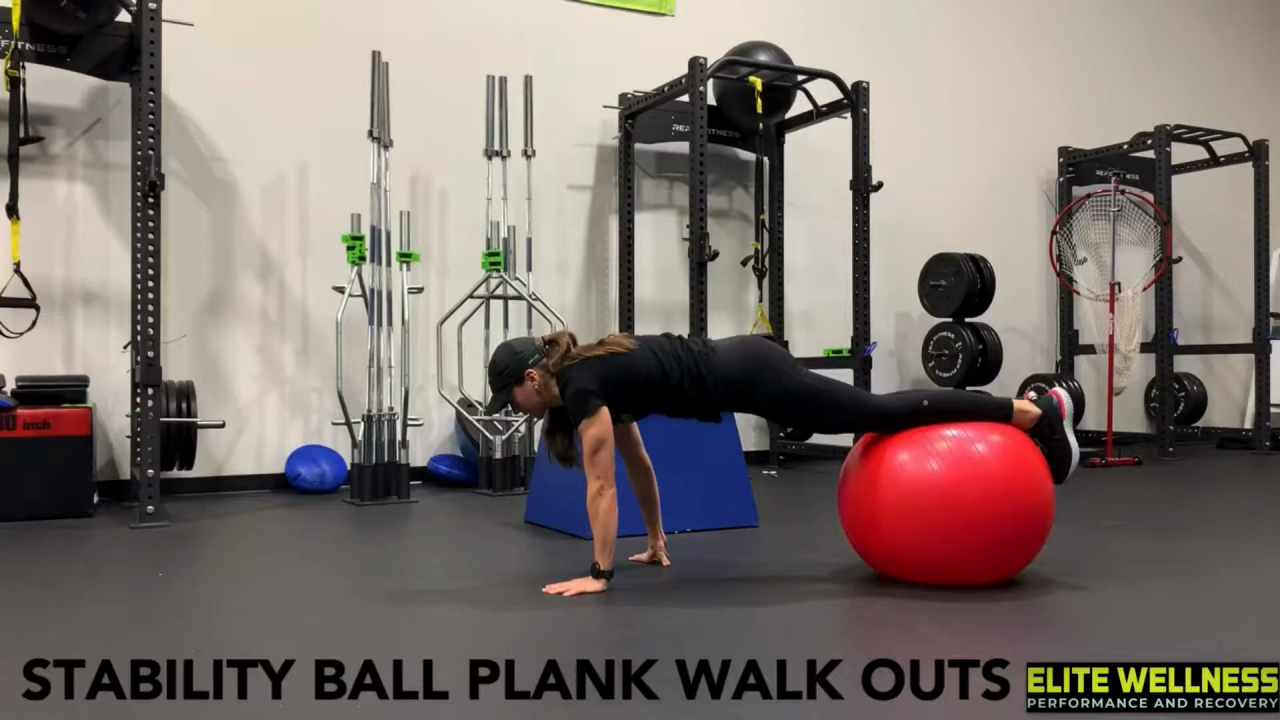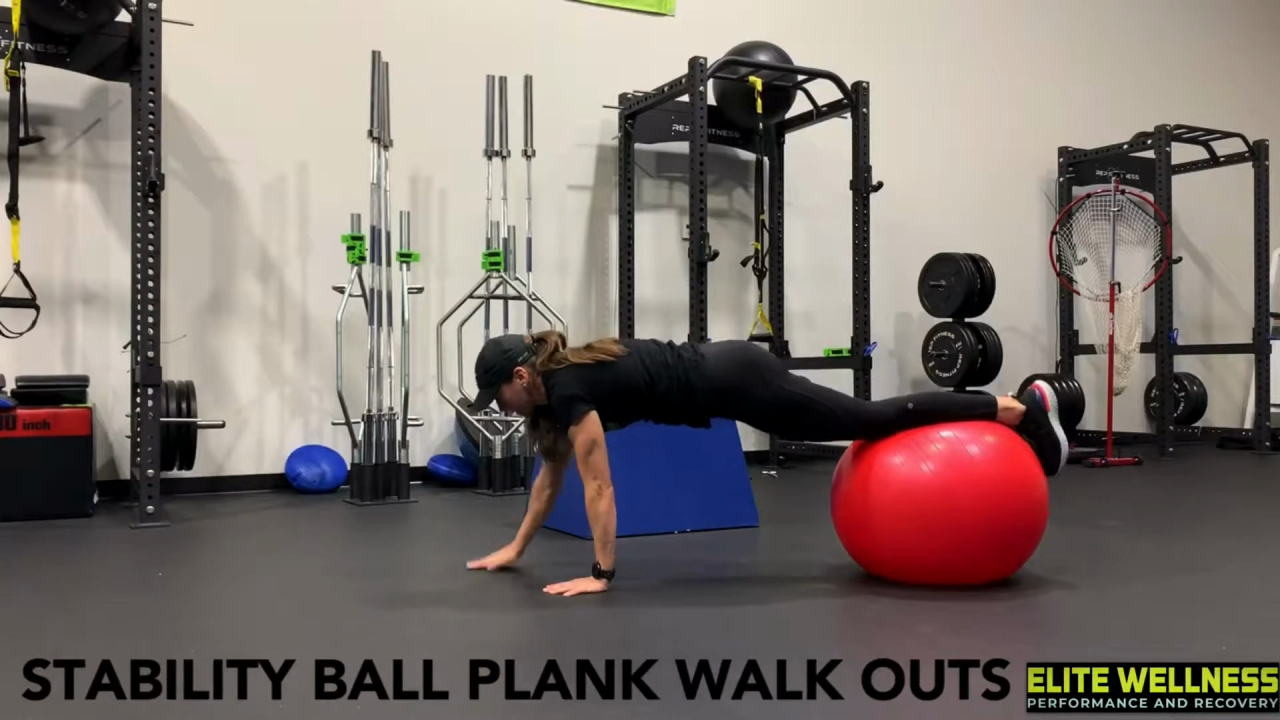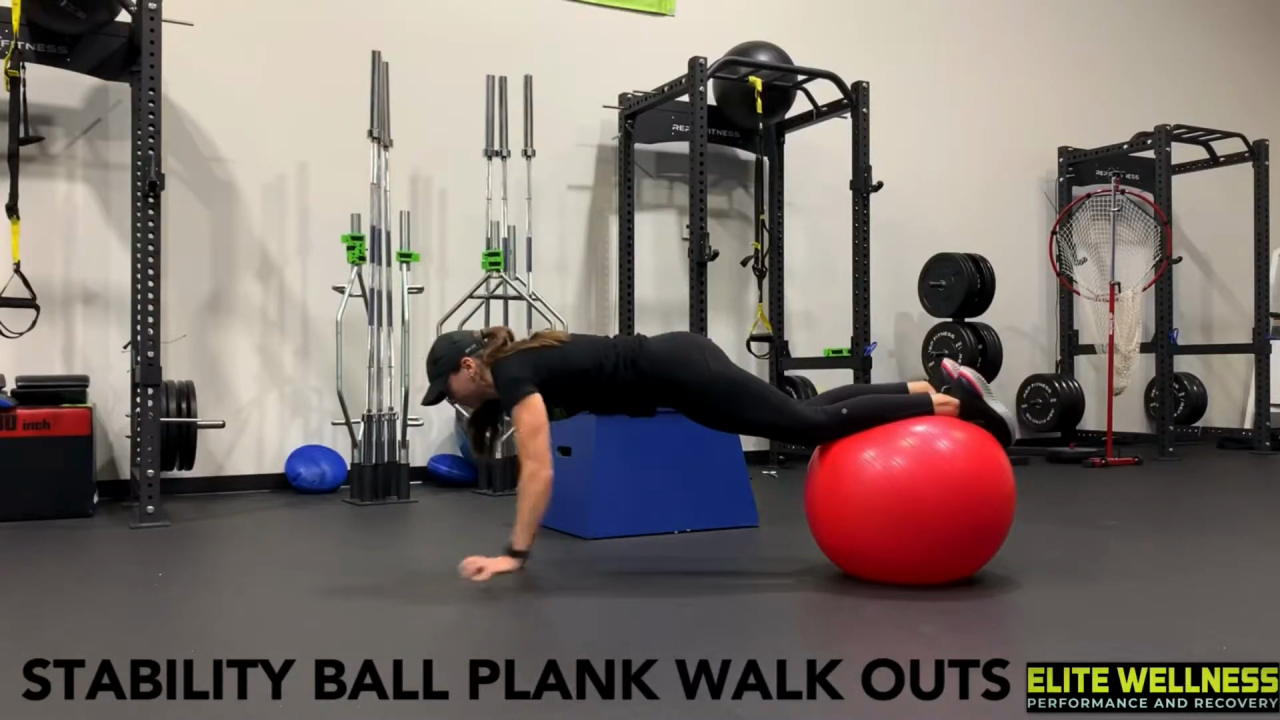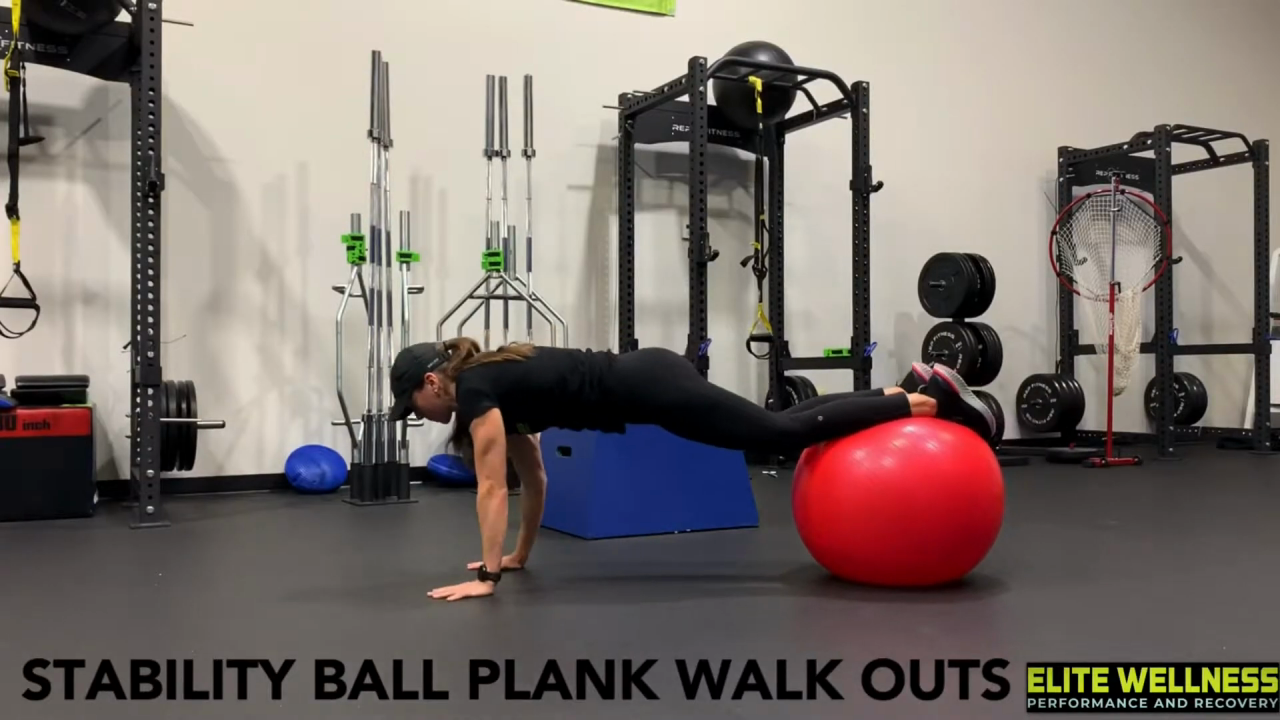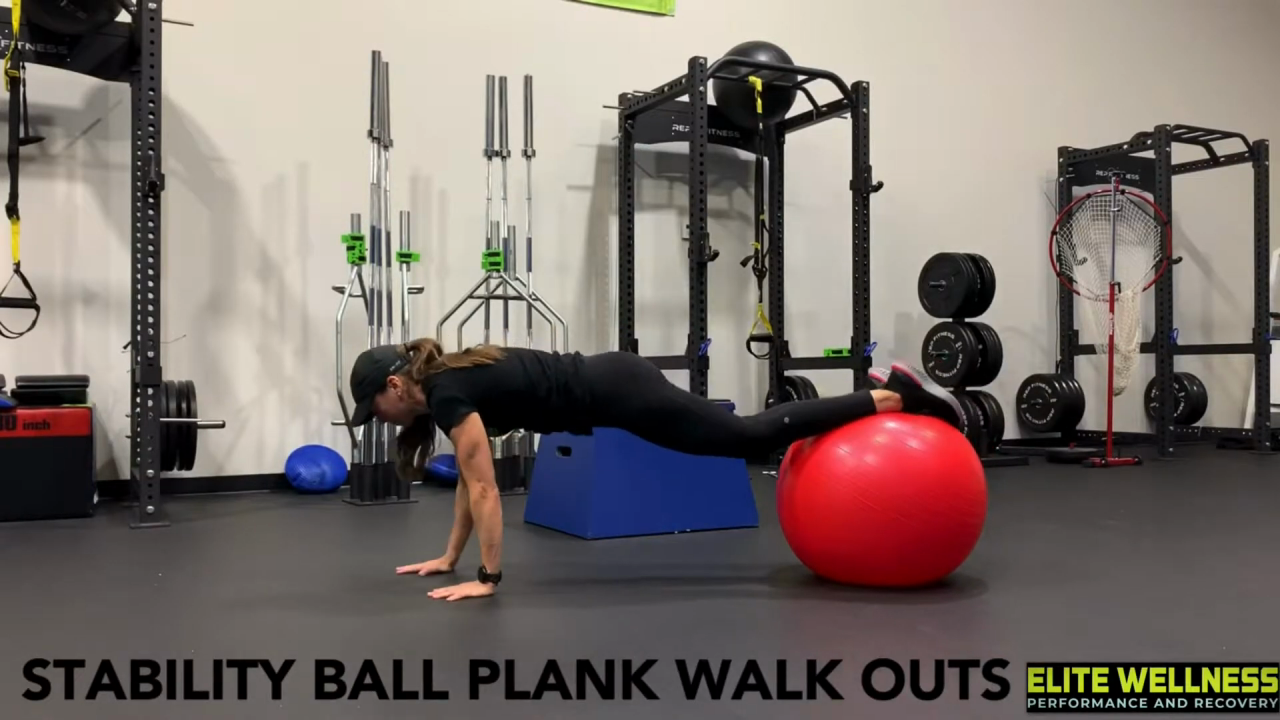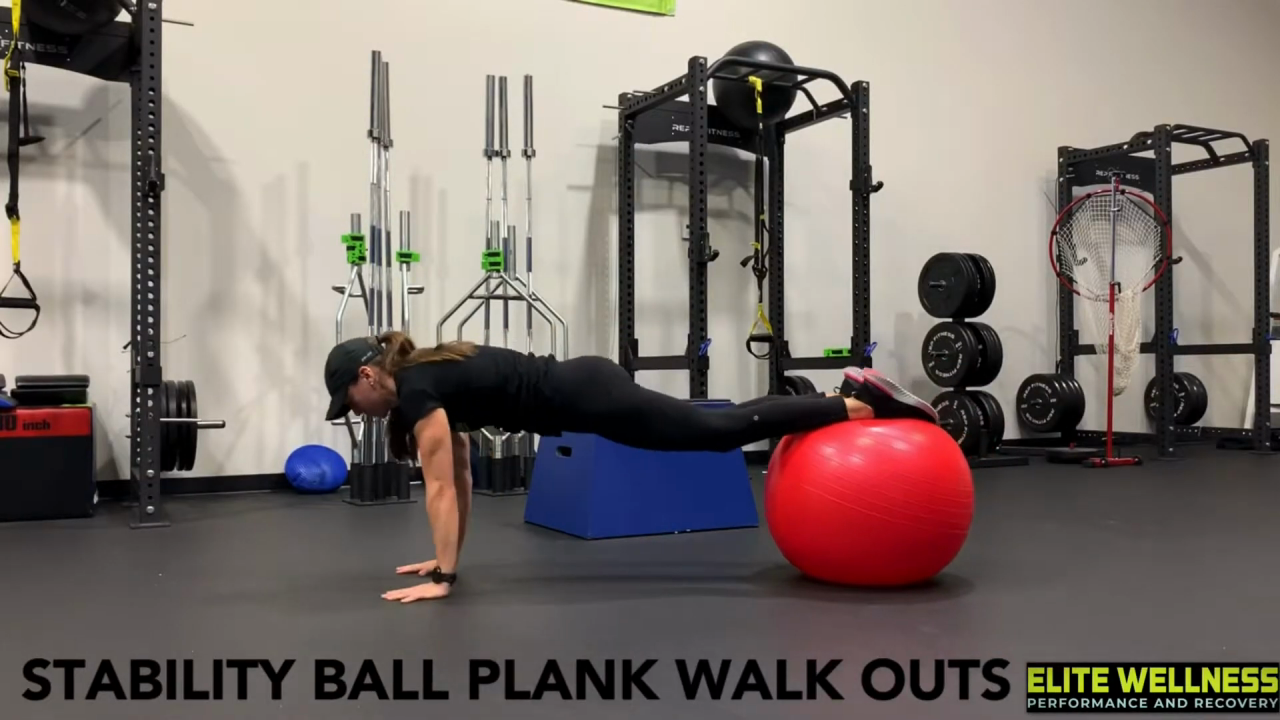
dt=0.5s
person 1, frame 1
left shoulder: (579, 386)
right shoulder: (595, 377)
left elbow: (601, 486)
right elbow: (638, 463)
left wrist: (599, 573)
right wrist: (657, 539)
left hip: (746, 376)
right hip: (740, 362)
left knee: (883, 414)
right knee: (879, 412)
left ankle: (1037, 414)
right ankle: (1023, 405)
person 1, frame 2
left shoulder: (566, 390)
right shoulder: (565, 376)
left elbow: (597, 488)
right elbow: (552, 472)
left wrist: (601, 573)
right wrist: (514, 546)
left hip: (735, 383)
right hip: (727, 366)
left knee: (873, 420)
right knee: (868, 420)
left ankle: (1021, 409)
right ankle: (1014, 406)
person 1, frame 3
left shoulder: (513, 375)
right shoulder: (524, 374)
left elbow: (539, 470)
right elbow: (536, 468)
left wrist: (515, 552)
right wrist: (524, 548)
left hip: (679, 371)
right hip: (675, 373)
left knee: (815, 425)
right knee: (808, 416)
left ankle: (957, 403)
right ankle: (930, 388)
person 1, frame 4
left shoulder: (474, 388)
right shoulder: (497, 385)
left elbow: (491, 489)
right elbow: (534, 477)
left wrist: (486, 575)
right wrist: (521, 554)
left hip: (648, 387)
right hip: (649, 378)
left knee: (789, 433)
right knee: (783, 425)
left ankle: (933, 400)
right ankle: (904, 389)
person 1, frame 5
left shoulder: (446, 394)
right shoulder: (453, 384)
left elbow: (484, 489)
right elbow: (470, 483)
left wrist: (489, 577)
right wrist: (450, 556)
left hip: (619, 393)
right hip: (614, 381)
left knee: (754, 438)
right knee: (745, 433)
left ankle: (895, 395)
right ankle: (868, 393)
person 1, frame 6
left shoulder: (416, 388)
right shoulder: (432, 380)
left elbow: (441, 487)
right elbow: (460, 476)
left wrist: (443, 577)
right wrist: (442, 558)
left hip: (587, 397)
right hip: (585, 386)
left knee: (725, 431)
right knee: (722, 424)
left ankle: (866, 404)
right ankle: (845, 393)
